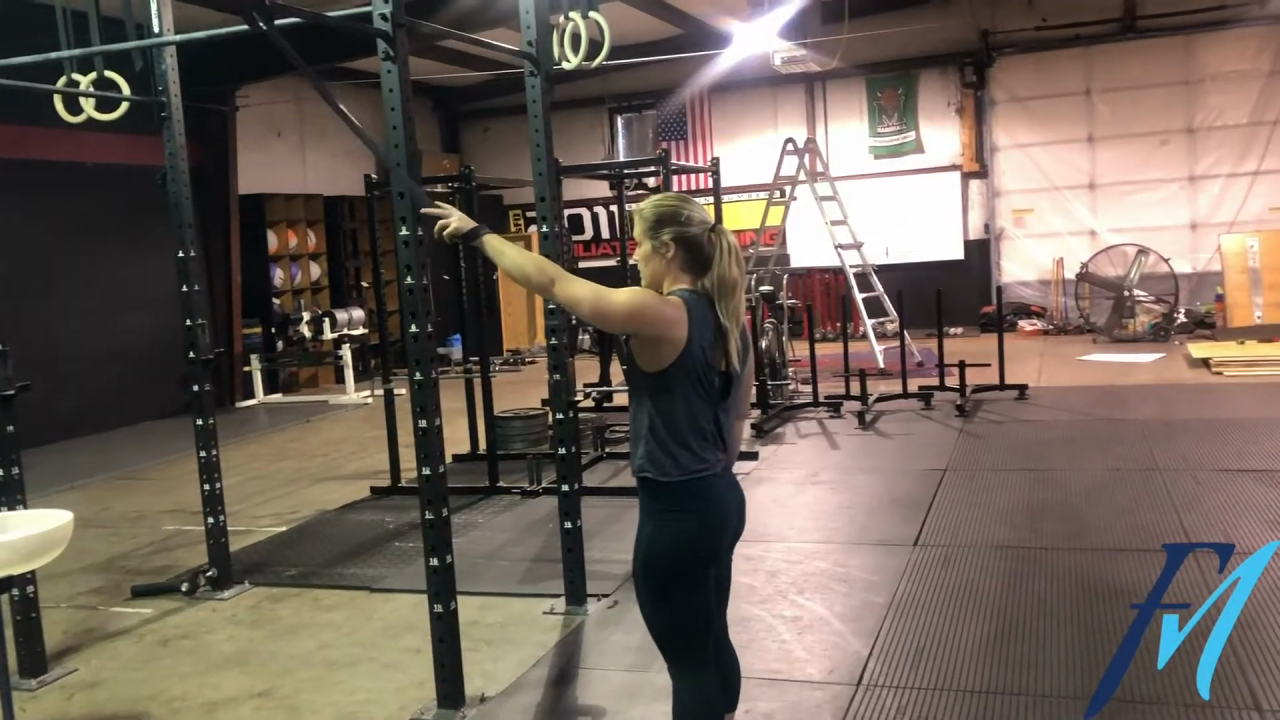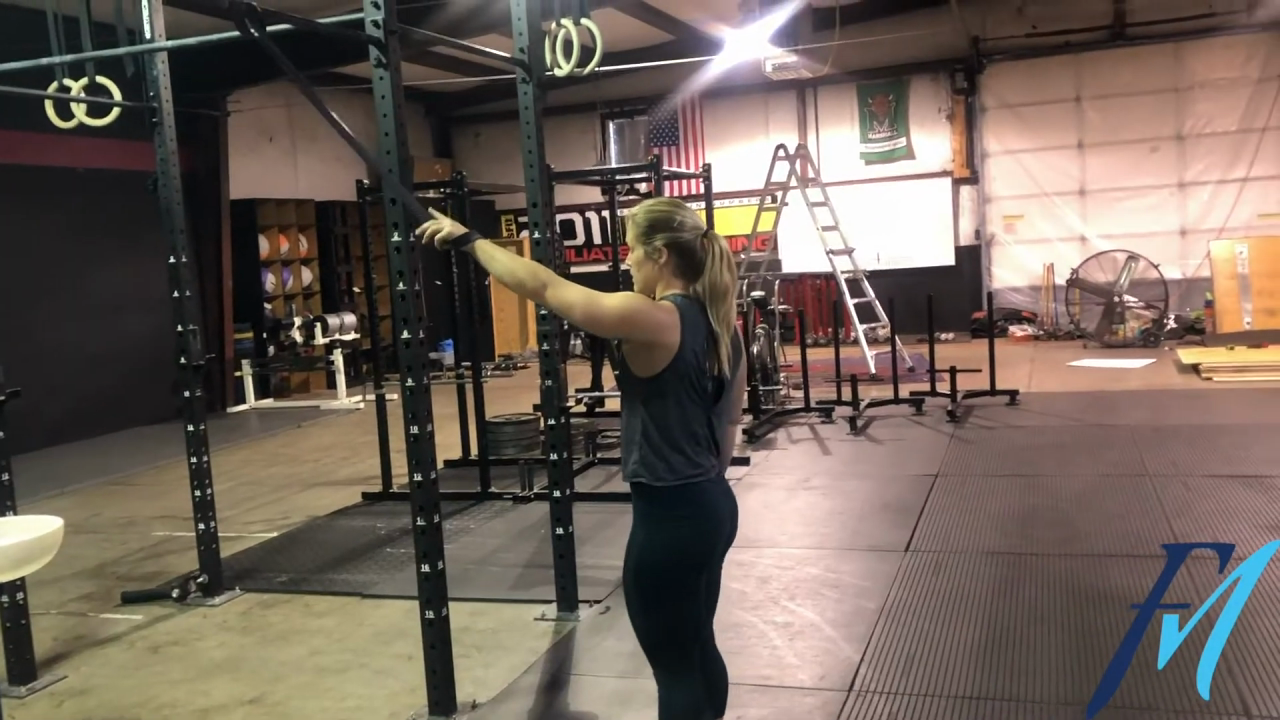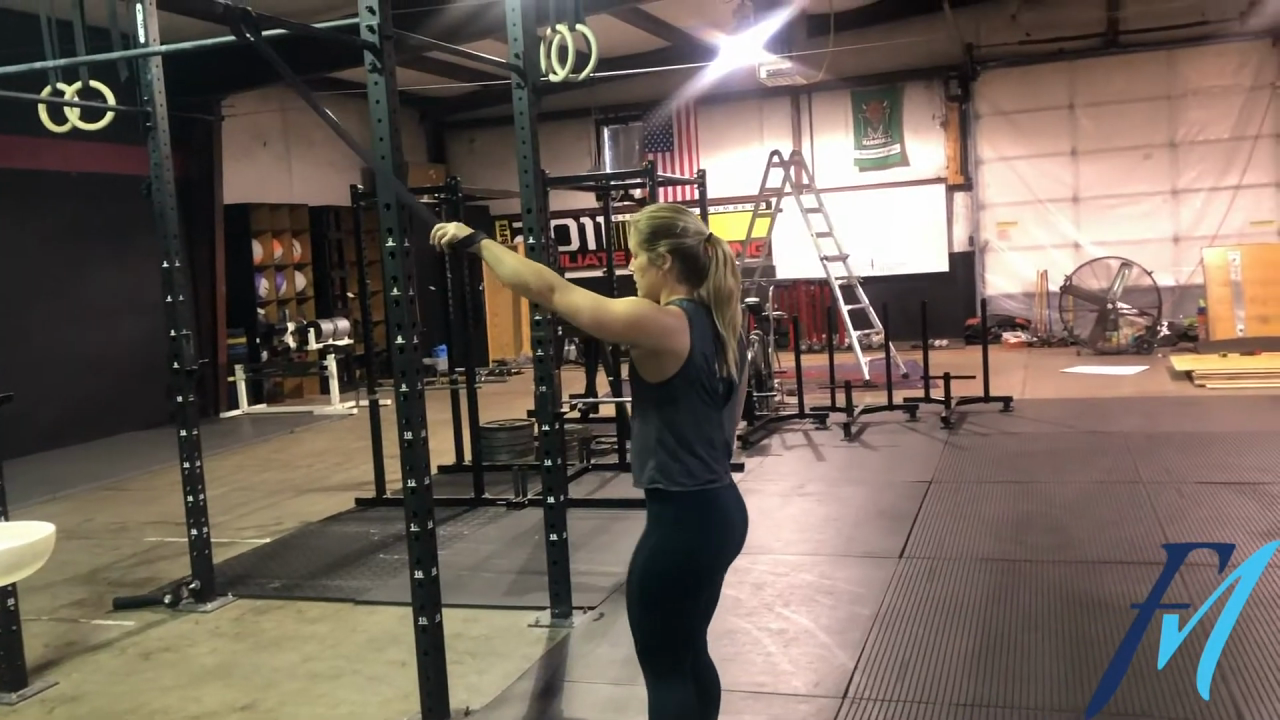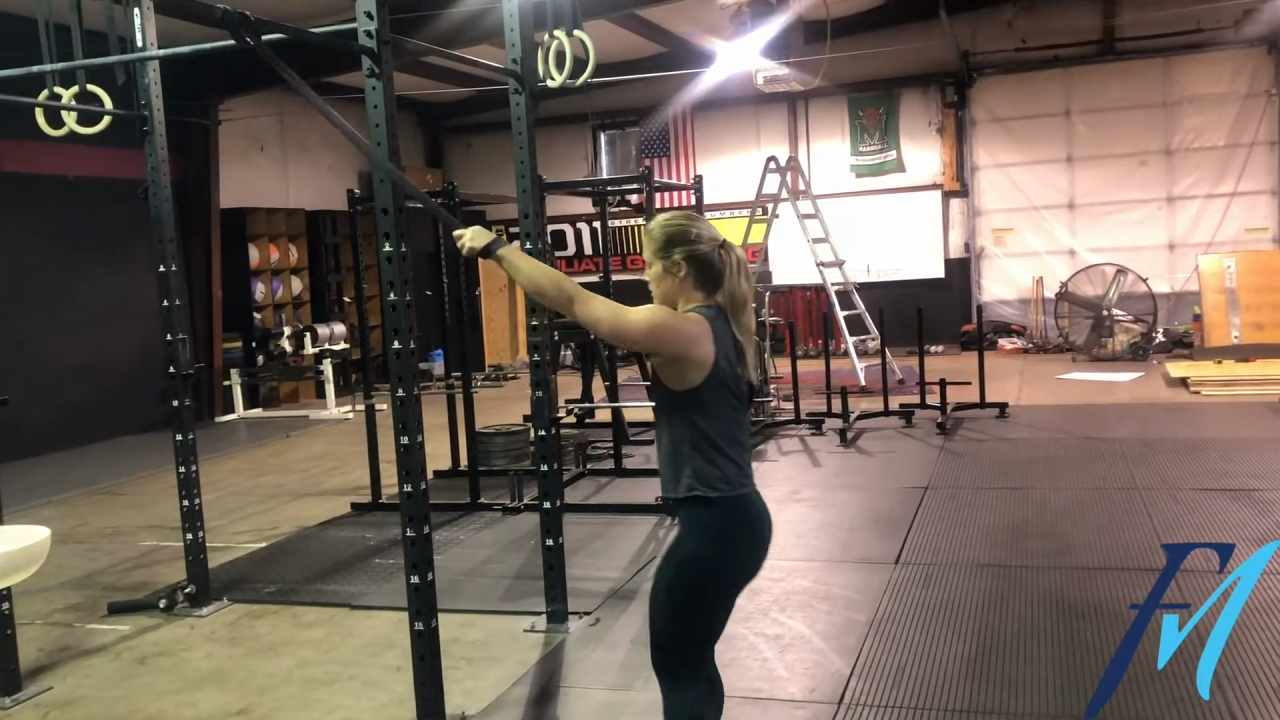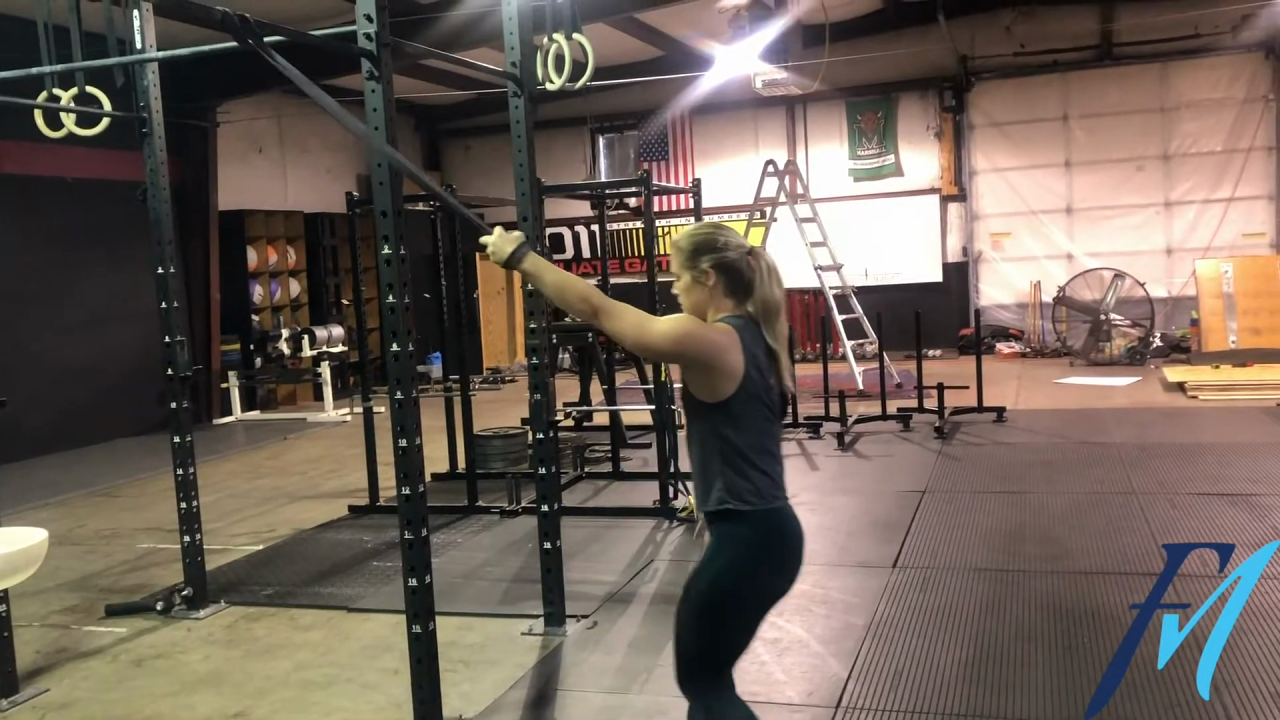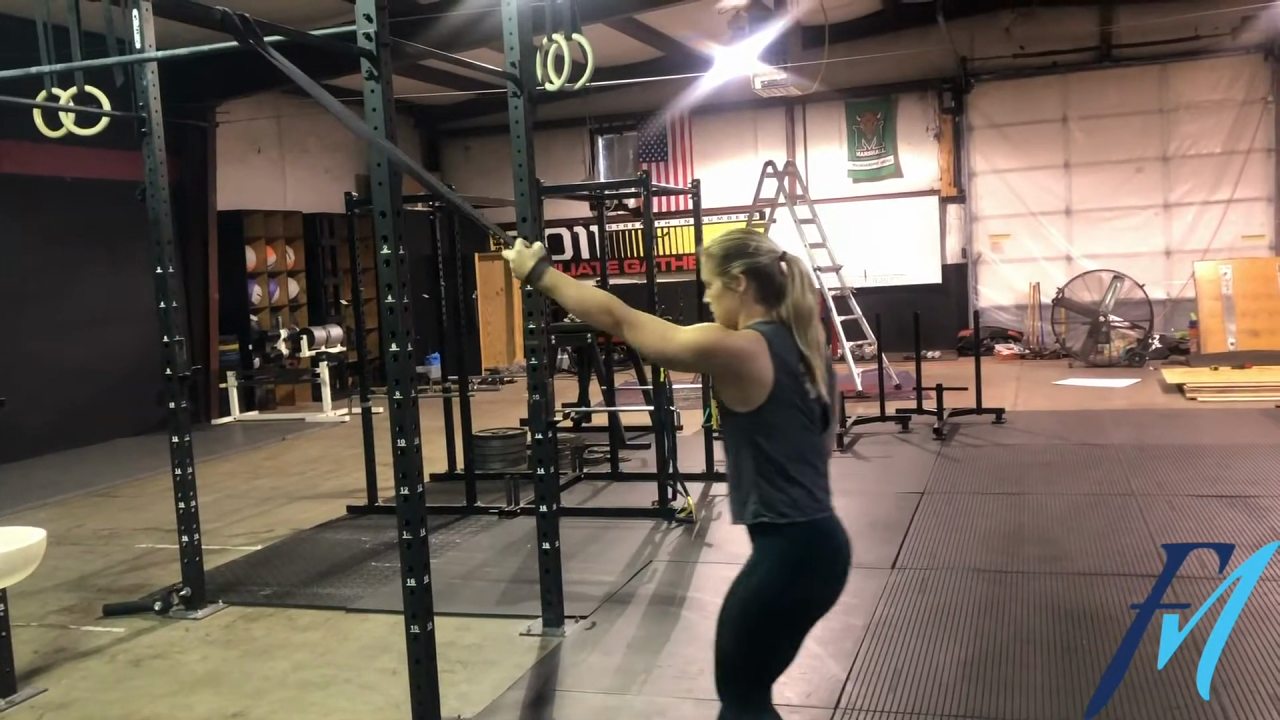
dt=0.2s
person 1, frame 1
left shoulder: (658, 315)
right shoulder: (728, 317)
left elbow: (551, 281)
left wrist: (476, 233)
left hip: (676, 511)
right hip: (720, 500)
left knee: (689, 661)
right knee: (710, 643)
person 1, frame 2
left shoulder: (652, 319)
right shoulder: (720, 323)
left elbow: (543, 286)
left wrist: (468, 239)
left hip: (669, 516)
right hip: (712, 506)
left knee: (675, 667)
right knee: (697, 649)
person 1, frame 3
left shoulder: (660, 325)
right shoulder: (720, 326)
left elbow: (550, 290)
left wrist: (475, 240)
left hip: (682, 521)
right hip: (720, 511)
left knee: (666, 671)
right knee: (687, 656)
person 1, frame 4
left shoulder: (681, 332)
right shoulder: (727, 329)
left elbow: (569, 298)
left wrist: (495, 248)
left hip: (713, 526)
right hip: (739, 517)
left knee: (678, 674)
right knee: (691, 661)
person 1, frame 5
left shoulder: (709, 342)
right shoulder: (759, 339)
left elbow: (597, 309)
left wrist: (519, 255)
left hip: (746, 540)
right hip: (768, 530)
right knee: (707, 671)
person 1, frame 6
left shoulder: (738, 352)
right shoulder: (804, 348)
left elbow: (619, 320)
left wrist: (538, 271)
left hip: (790, 552)
right hip: (817, 542)
